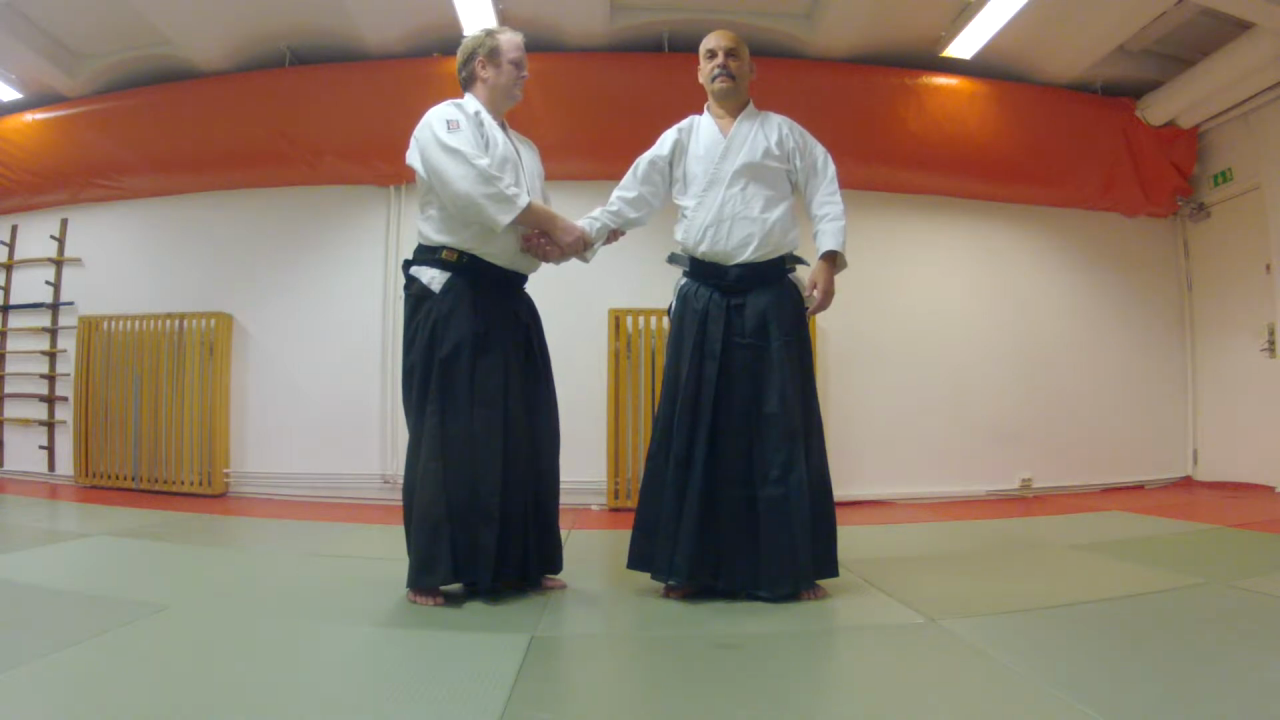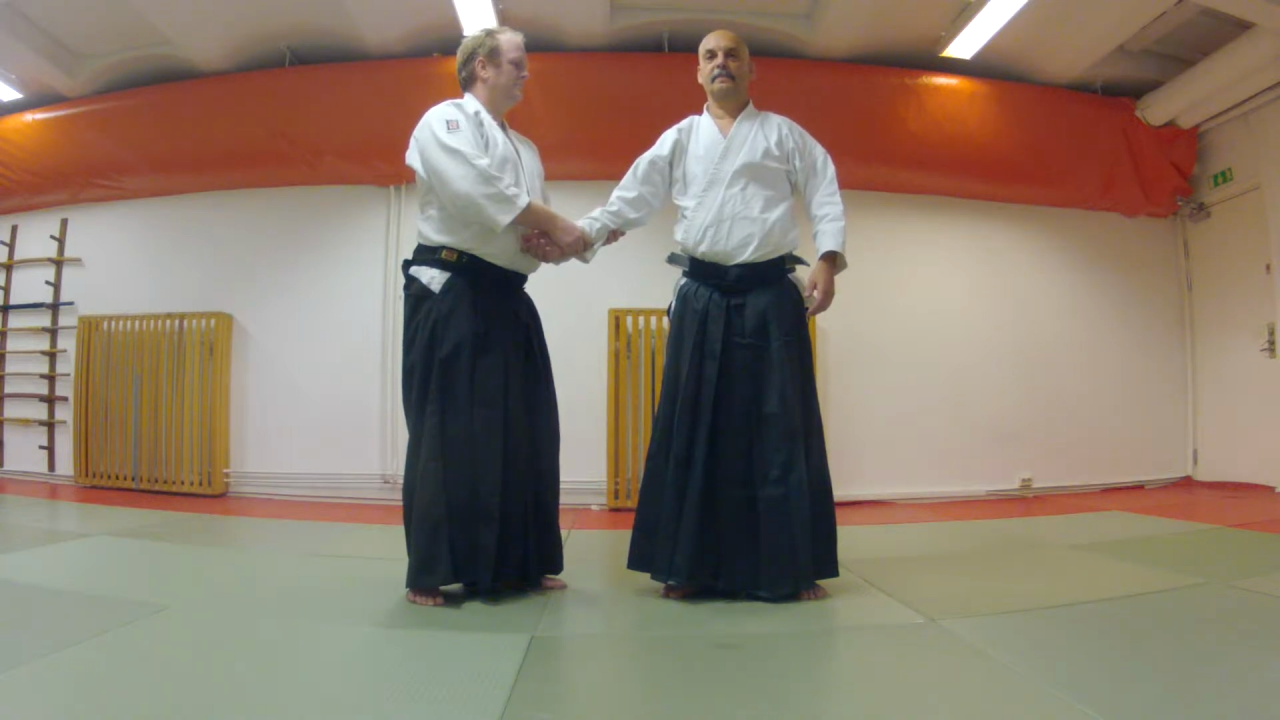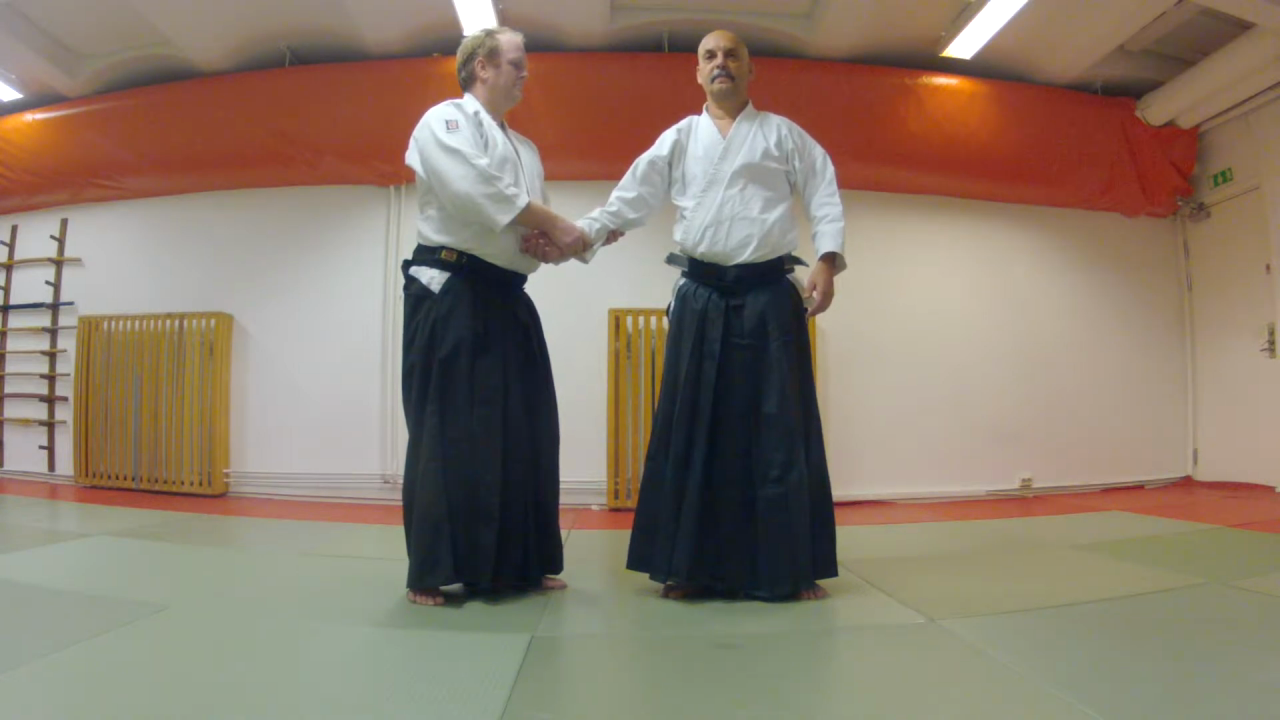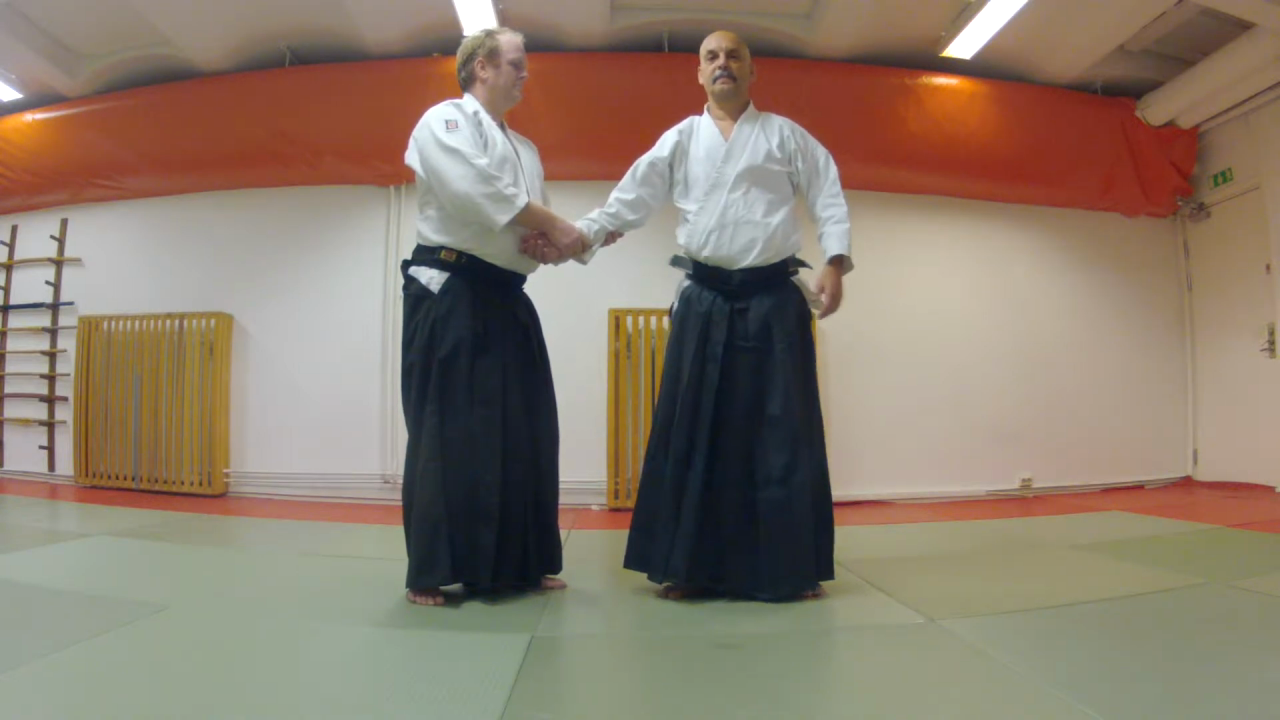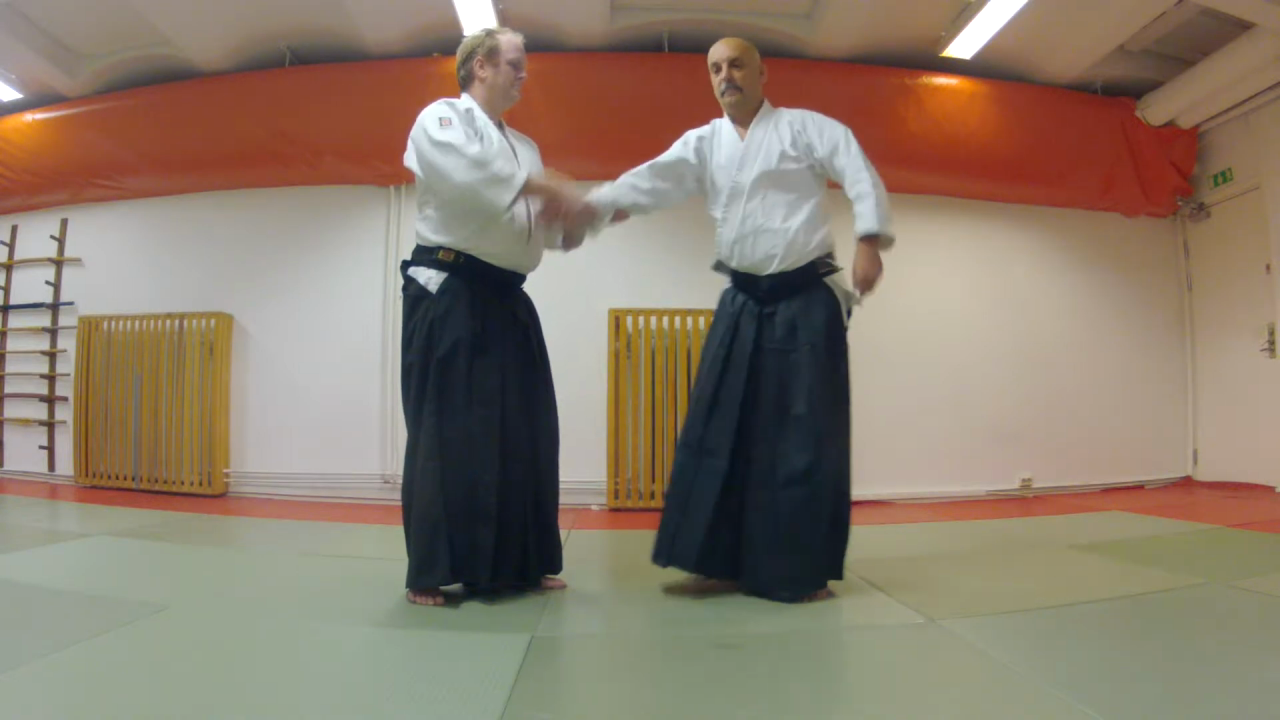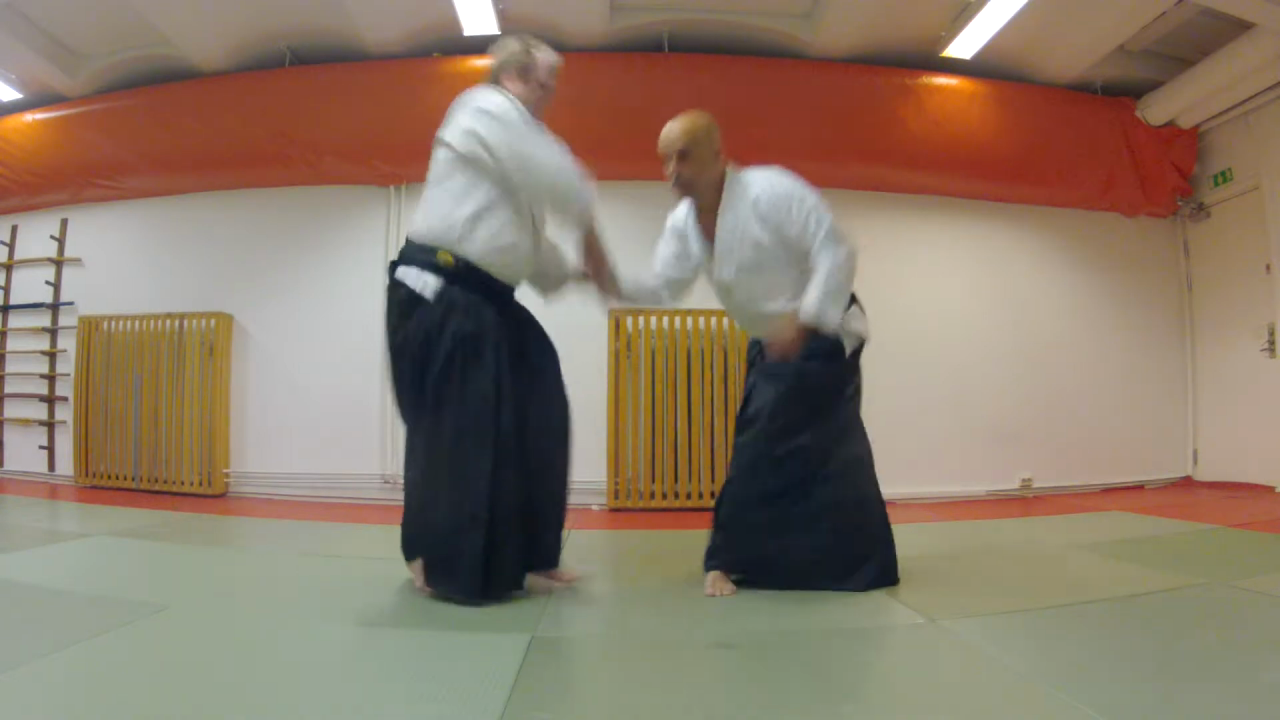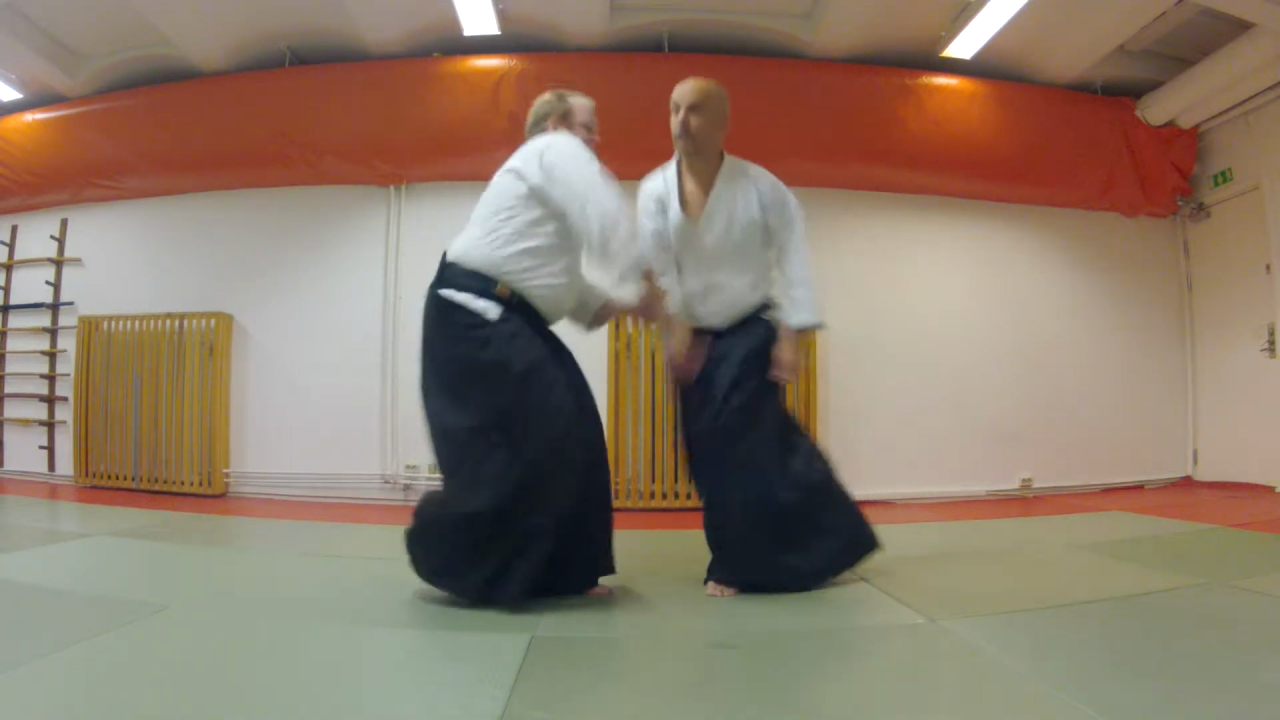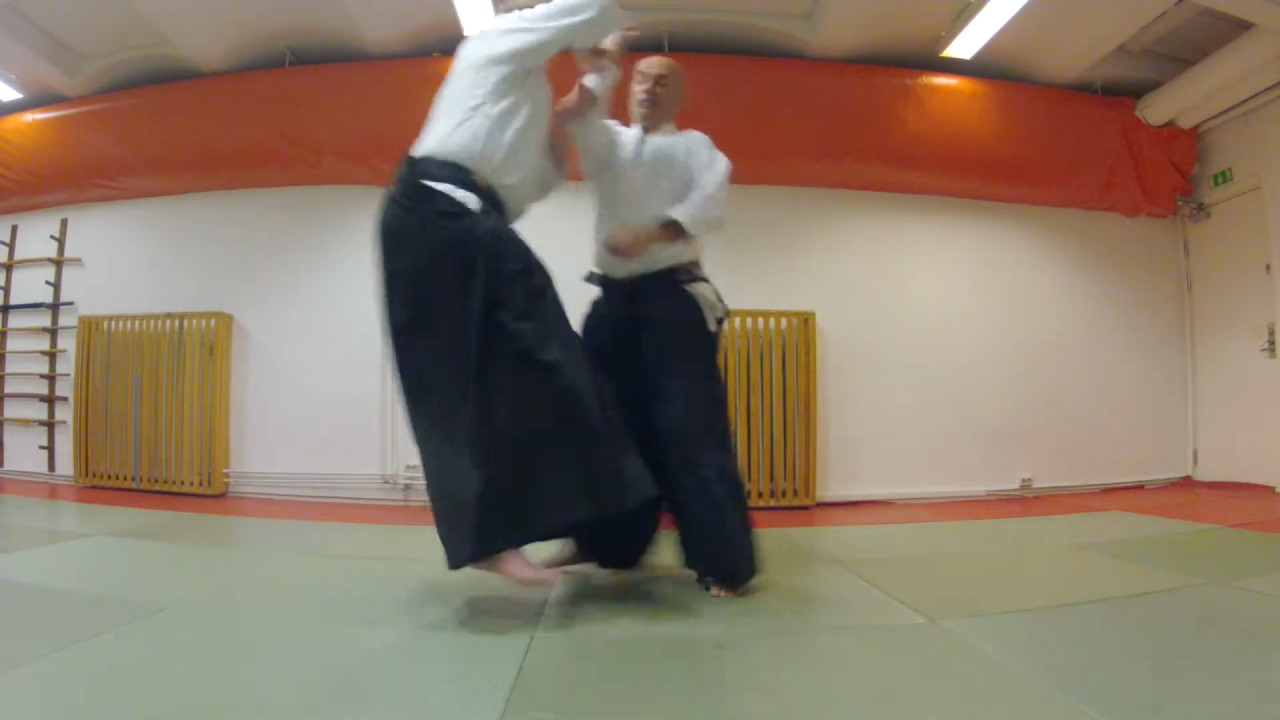
dt=0.3s
person 1, frame 1
left shoulder: (524, 148)
right shoulder: (447, 120)
left elbow: (540, 230)
right elbow: (475, 189)
left wrist: (572, 240)
right wrist: (556, 225)
left hip: (507, 299)
right hip: (452, 294)
left knee: (524, 434)
right knee: (448, 433)
left ankle: (517, 563)
right ankle: (431, 572)
person 1, frame 2
left shoulder: (524, 148)
right shoulder: (446, 120)
left elbow: (539, 234)
right elbow: (475, 189)
left wrist: (570, 239)
right wrist: (554, 225)
left hip: (507, 299)
right hip: (451, 295)
left knee: (524, 434)
right knee: (448, 434)
left ankle: (516, 563)
right ankle: (430, 572)
person 1, frame 3
left shoulder: (523, 148)
right shoulder: (447, 121)
left elbow: (536, 229)
right elbow: (476, 190)
left wrist: (570, 239)
right wrist: (555, 225)
left hip: (506, 299)
right hip: (451, 294)
left knee: (524, 434)
right knee: (449, 432)
left ankle: (517, 563)
right ankle: (431, 571)
person 1, frame 4
left shoulder: (524, 148)
right shoulder: (446, 120)
left elbow: (535, 228)
right elbow: (475, 190)
left wrist: (572, 239)
right wrist: (554, 225)
left hip: (505, 299)
right hip: (450, 293)
left knee: (523, 433)
right knee: (449, 432)
left ankle: (518, 563)
right ankle: (431, 571)
person 1, frame 5
left shoulder: (519, 146)
right shoulder: (442, 120)
left elbow: (537, 226)
right elbow: (472, 174)
left wrist: (572, 216)
right wrist: (547, 190)
left hip: (505, 299)
right hip: (451, 295)
left knee: (525, 432)
right knee: (452, 431)
left ankle: (516, 564)
right ankle: (430, 571)
person 1, frame 6
left shoulder: (521, 155)
right shoulder: (487, 111)
left elbow: (532, 239)
right elbow: (556, 176)
left wrist: (571, 274)
right wrist: (589, 223)
left hip: (487, 300)
right hip: (440, 296)
left knee: (531, 420)
right knee: (457, 427)
left ankle: (523, 554)
right ankle: (437, 558)
person 1, frame 7
left shoulder: (546, 176)
right shoulder: (561, 156)
left elbow: (559, 282)
right elbow: (607, 219)
left wrist: (609, 305)
right wrist: (644, 292)
left hip: (499, 322)
right hip: (474, 320)
left knee: (563, 431)
right knee: (529, 439)
left ankle: (554, 570)
right ankle: (440, 551)
person 1, frame 8
left shoulder: (517, 98)
left elbow: (530, 178)
left wrist: (558, 125)
left hip: (426, 220)
right hip: (445, 216)
right knee: (521, 357)
right ankle: (493, 536)
person 2, frame 1
left shoulder: (784, 133)
right shoulder: (678, 139)
left elbow: (825, 195)
right elbow: (630, 199)
left wrist: (828, 260)
left hip: (771, 295)
right hip: (702, 298)
left knee: (780, 429)
right knee: (693, 428)
left ankle: (792, 566)
right ankle: (691, 565)
person 2, frame 2
left shoulder: (784, 133)
right shoulder: (678, 139)
left elbow: (824, 195)
right elbow: (630, 199)
left wrist: (828, 260)
left hip: (771, 295)
right hip: (702, 297)
left knee: (780, 429)
right knee: (693, 428)
left ankle: (791, 567)
right ankle: (692, 565)
person 2, frame 3
left shoulder: (783, 134)
right shoulder: (678, 140)
left elbow: (824, 196)
right elbow: (629, 200)
left wrist: (827, 262)
left hip: (770, 295)
right hip: (700, 297)
left knee: (780, 429)
right knee: (693, 428)
left ankle: (792, 567)
right ankle: (691, 565)
person 2, frame 4
left shoulder: (786, 134)
right shoulder: (679, 140)
left elbow: (829, 196)
right elbow: (629, 200)
left wrist: (834, 264)
left hip: (773, 297)
right hip: (705, 299)
left knee: (782, 431)
right knee: (691, 430)
left ankle: (791, 568)
right ankle: (691, 566)
person 2, frame 5
left shoulder: (804, 126)
right shoulder: (702, 142)
left elbow: (859, 173)
right elbow: (650, 183)
left wrist: (868, 241)
right wrist: (594, 206)
left hip: (806, 296)
right hip: (743, 300)
left knee: (806, 429)
right knee: (717, 426)
left ankle: (802, 567)
right ankle: (719, 559)
person 2, frame 6
left shoulder: (771, 192)
right shoulder: (683, 221)
left elbow: (834, 254)
right elbow: (663, 284)
left wrist: (803, 322)
right wrist: (612, 281)
left hip: (821, 339)
right hip: (771, 345)
left knee: (768, 442)
right knee: (796, 449)
left ankle: (735, 559)
person 2, frame 7
left shoulder: (759, 186)
right shoulder: (655, 187)
left elbow: (794, 259)
right elbow: (657, 265)
left wrist: (792, 333)
right wrist: (677, 328)
left hip: (748, 338)
right hip: (694, 339)
left knee: (734, 445)
left ankle: (744, 566)
person 2, frame 8
left shoulder: (695, 146)
right shoulder: (606, 139)
left elbow: (710, 203)
right elbow: (566, 129)
left wrist: (654, 233)
right wrist: (600, 72)
left hip: (675, 303)
right hip: (616, 303)
left knee: (688, 429)
left ankle: (726, 562)
right ankle: (597, 541)
